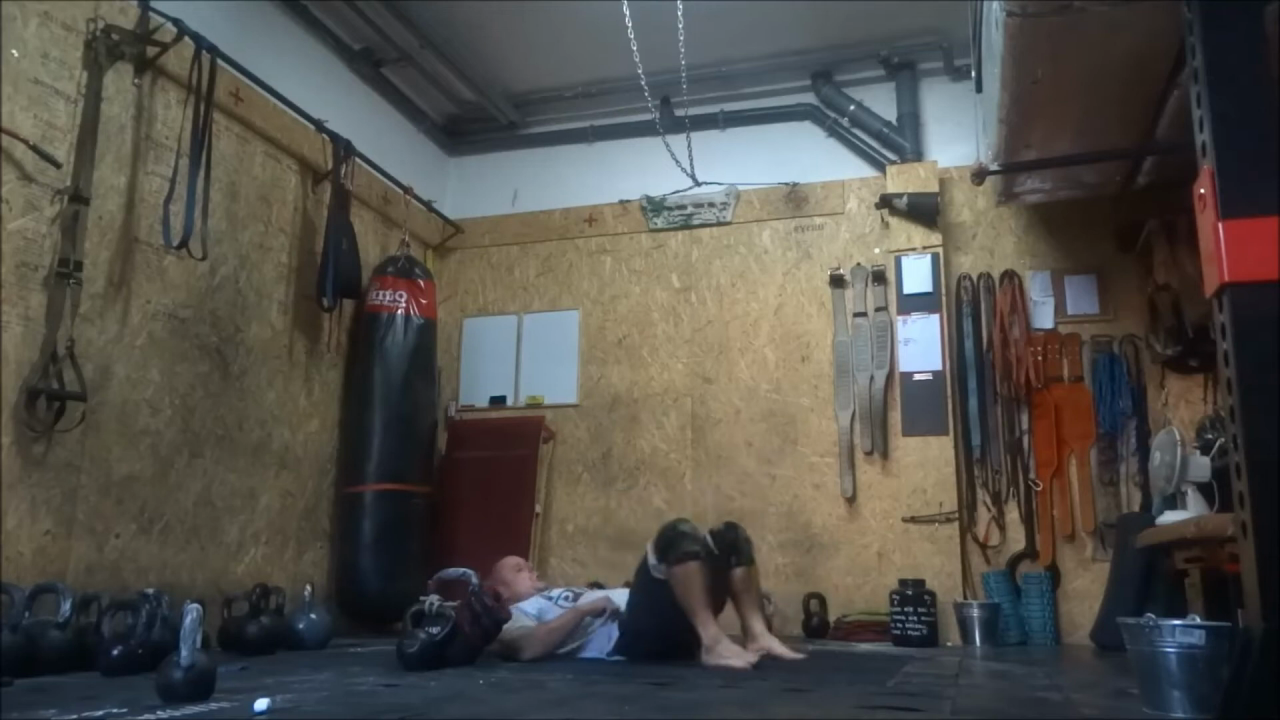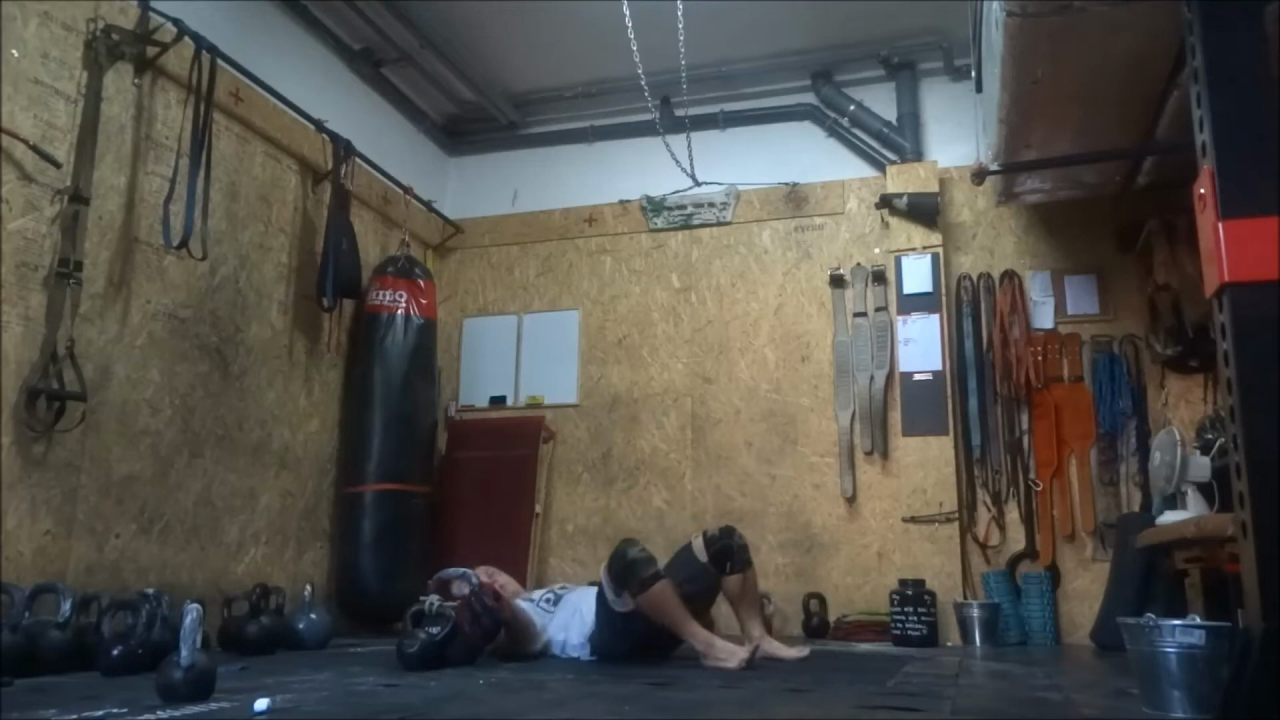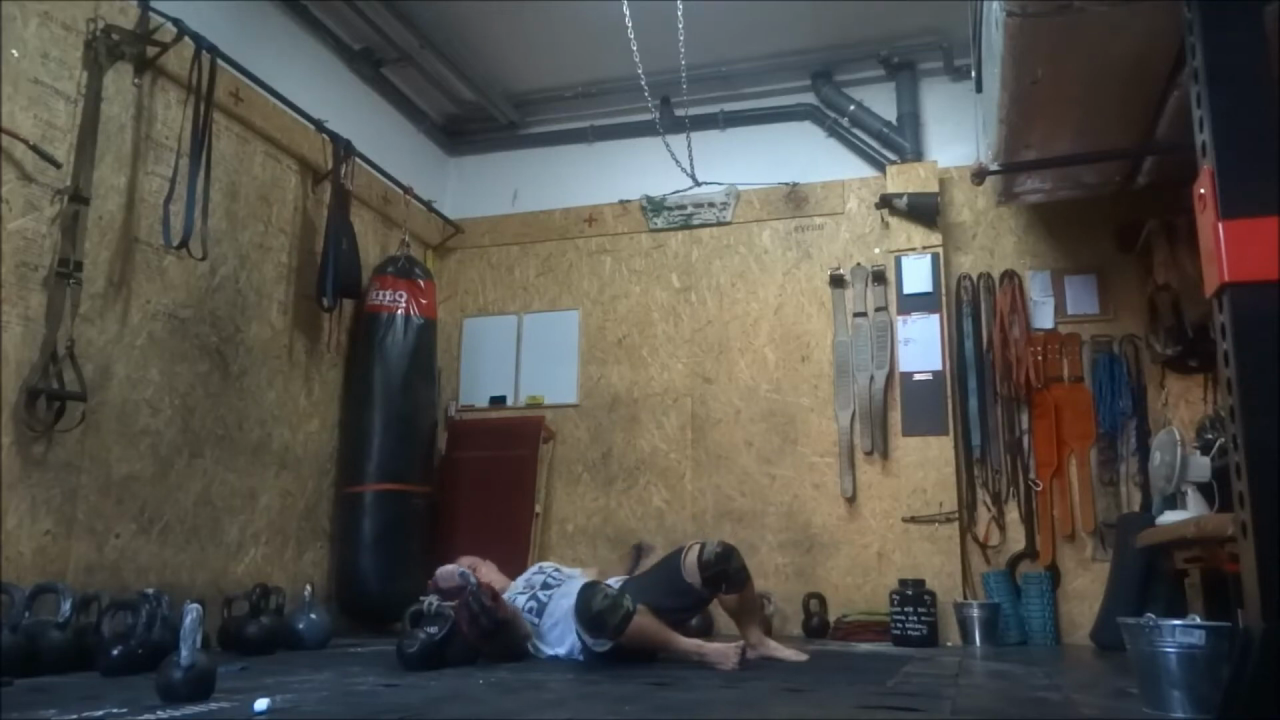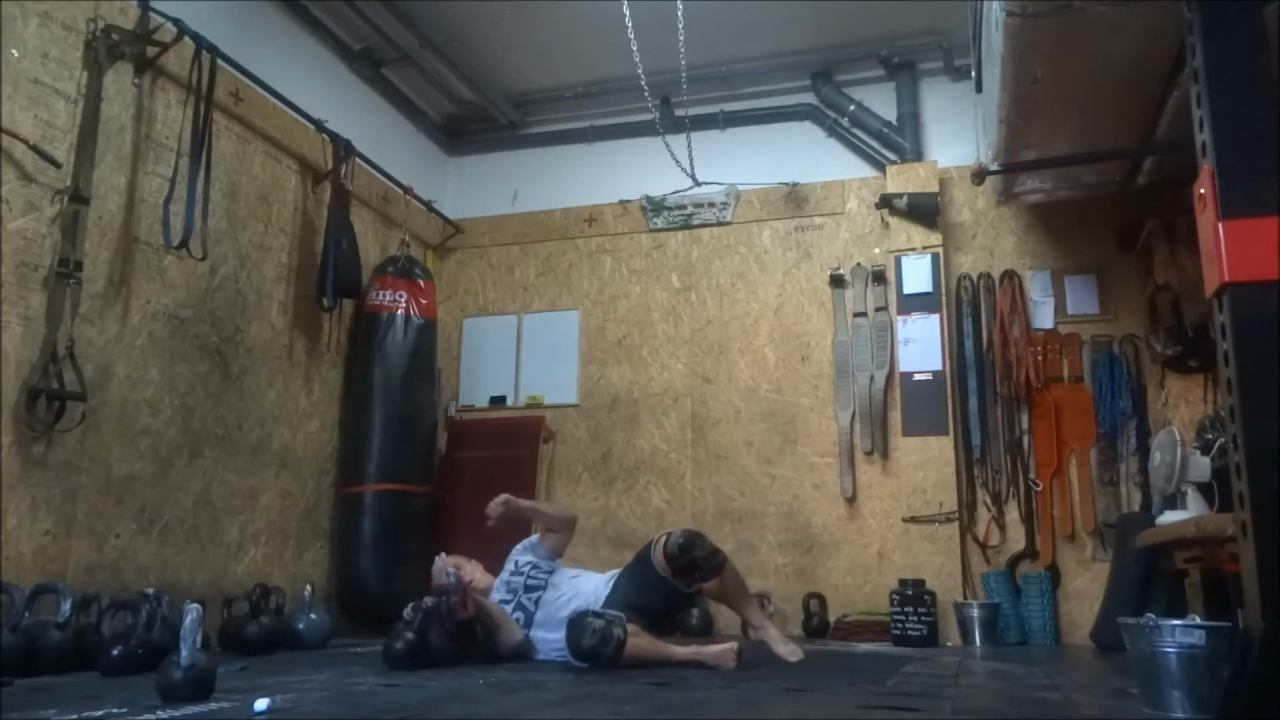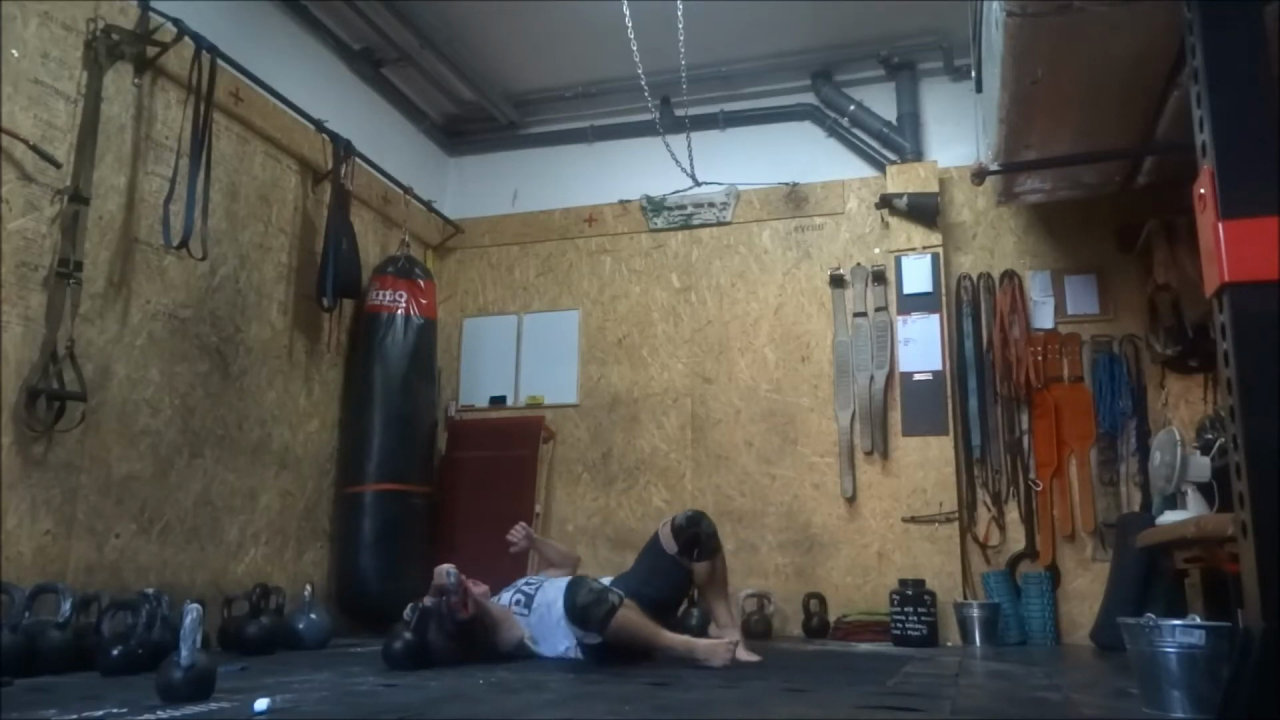
dt=0.7s
person 1, frame 1
left shoulder: (557, 599)
right shoulder: (516, 616)
right elbow: (524, 649)
right wrist: (583, 610)
left hip: (676, 625)
right hip: (633, 636)
left knee: (729, 535)
right knee: (679, 533)
left ankle: (758, 636)
right ankle: (714, 643)
person 1, frame 2
left shoulder: (553, 593)
right shoulder: (513, 619)
right elbow: (524, 637)
left hip: (650, 622)
right hip: (614, 637)
left knee: (722, 541)
right knee: (627, 554)
left ankle: (757, 638)
right ankle: (709, 647)
person 1, frame 3
left shoulder: (539, 570)
right elbow: (521, 636)
left wrist: (636, 566)
left hip: (626, 594)
right hip: (605, 644)
left knee: (716, 557)
right knee: (596, 599)
left ankle: (756, 641)
right ankle: (699, 650)
person 1, frame 4
left shoulder: (521, 558)
right shoulder: (492, 611)
left elbow: (567, 522)
right elbow: (514, 644)
left wrist: (518, 507)
right wrist: (469, 601)
left hip: (624, 588)
right hip: (602, 624)
left knee: (682, 546)
right knee: (584, 632)
left ankle: (760, 626)
right ankle: (696, 654)
person 1, frame 5
left shoulder: (515, 587)
right shoulder: (487, 617)
left elbow: (569, 563)
right elbow: (511, 638)
left wrist: (532, 540)
right wrist: (463, 596)
left hip: (622, 594)
right hip: (601, 642)
left knee: (691, 526)
right knee: (581, 592)
left ankle: (725, 627)
right ankle: (693, 647)
